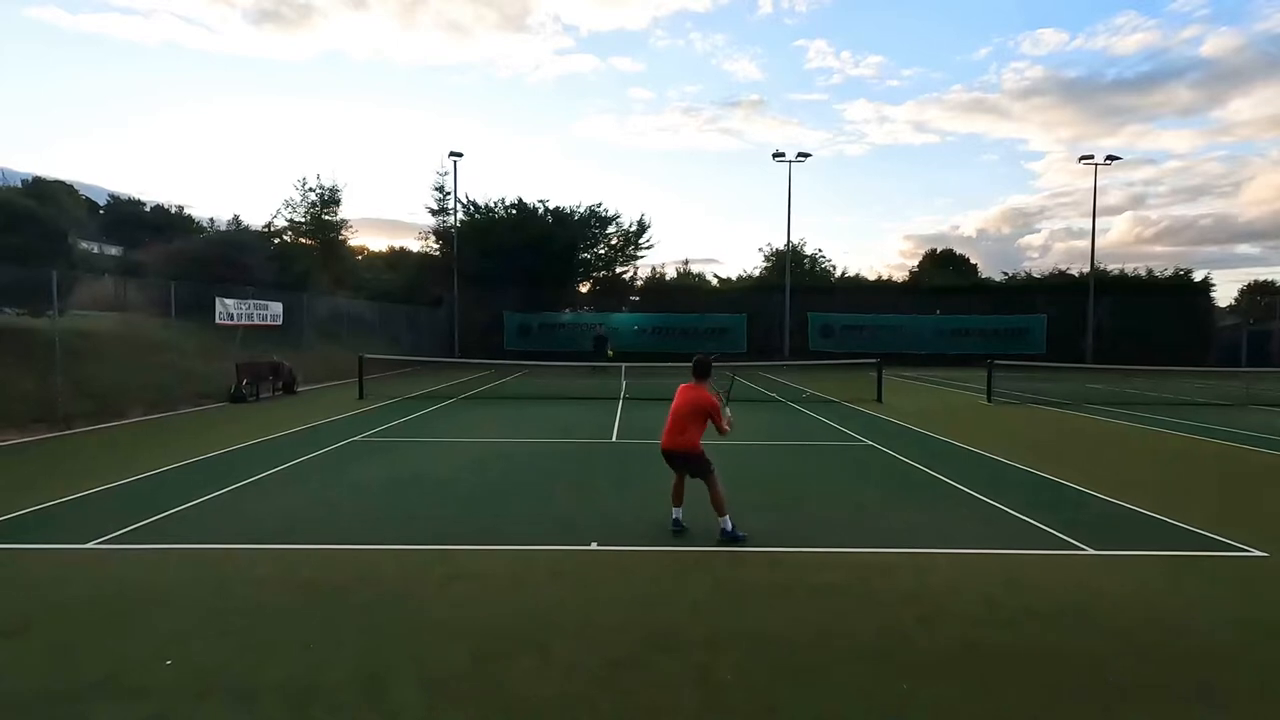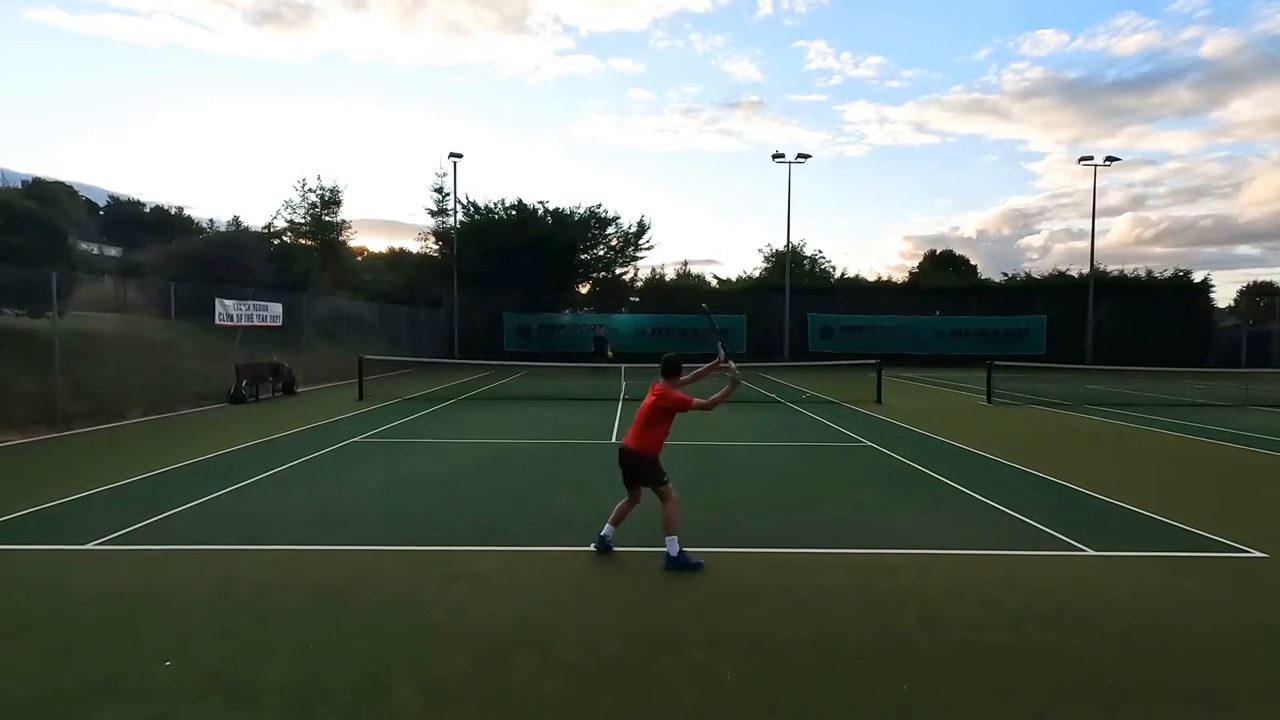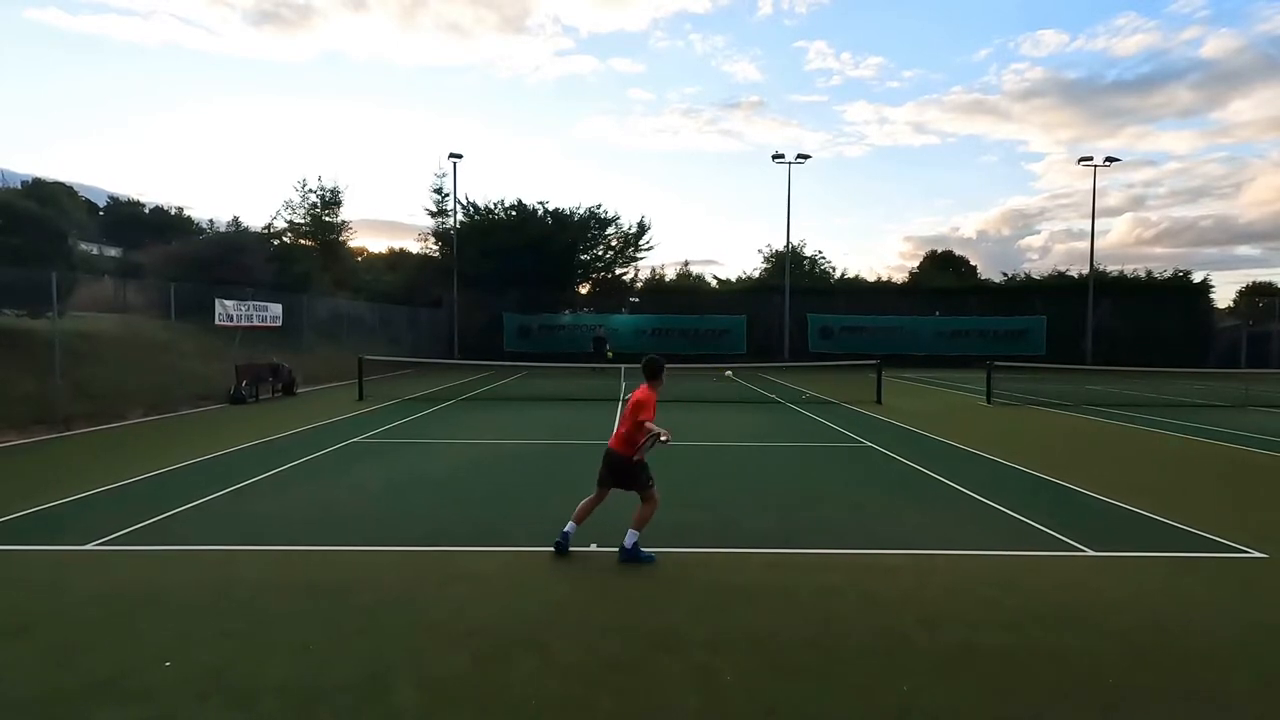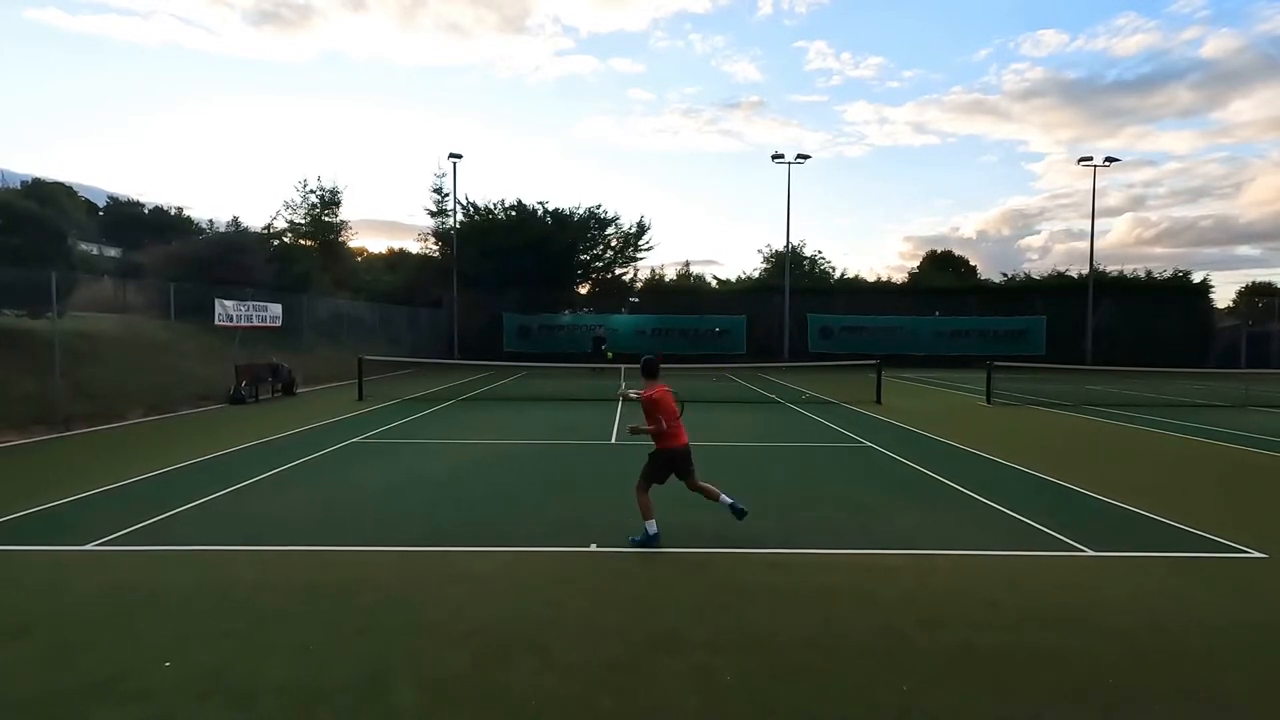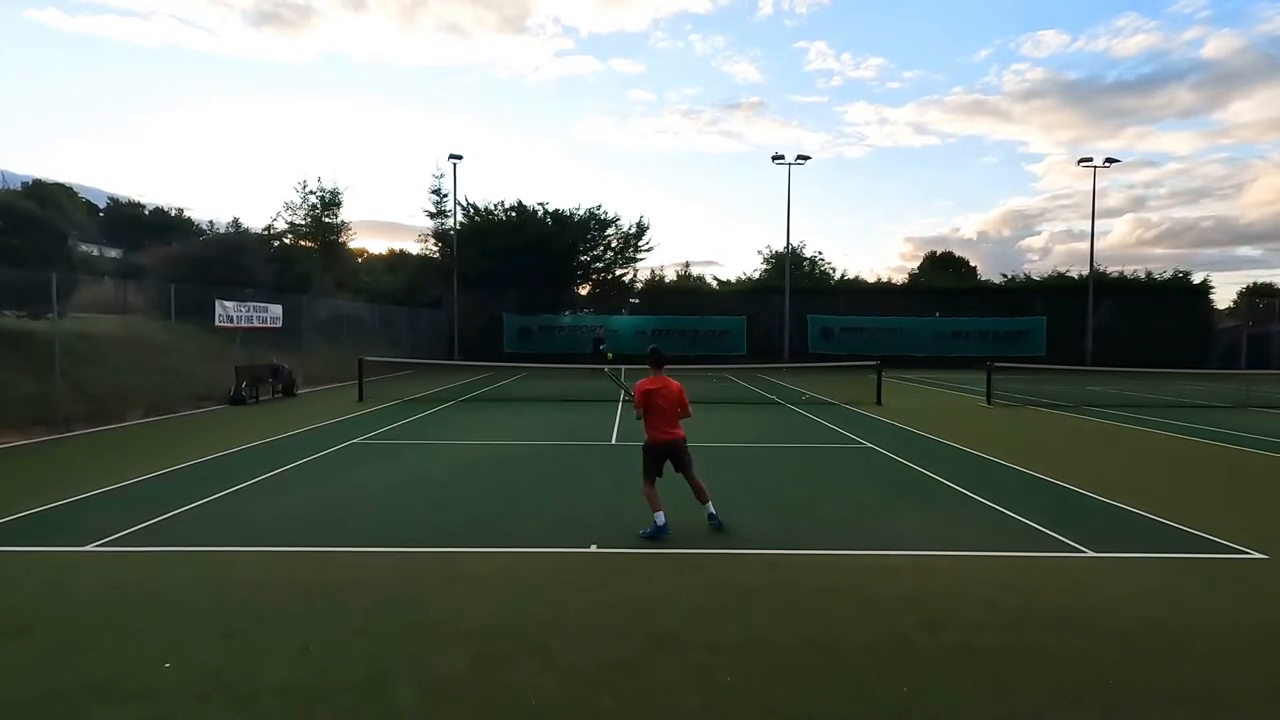
dt=0.5s
person 1, frame 1
left shoulder: (681, 389)
right shoulder: (711, 402)
right elbow: (722, 431)
right wrist: (727, 422)
left hip: (667, 446)
right hip: (689, 448)
left knee: (679, 475)
right knee: (714, 484)
left ankle: (676, 520)
right ankle: (727, 529)
person 1, frame 2
left shoulder: (657, 387)
right shoulder: (671, 397)
left elbow: (685, 380)
right elbow: (706, 405)
left wrist: (714, 364)
right wrist: (732, 385)
left hip: (627, 449)
right hip: (644, 454)
left knee: (633, 497)
right knee: (669, 499)
left ankle: (604, 538)
right ankle: (674, 554)
person 1, frame 3
left shoulder: (640, 393)
right shoulder: (647, 398)
right elbow: (645, 425)
right wrist: (660, 431)
left hip: (613, 452)
right hip: (629, 457)
left knee: (598, 497)
right knee: (651, 500)
left ankle: (565, 535)
right ankle: (629, 547)
person 1, frame 4
left shoulder: (651, 398)
right shoulder: (664, 390)
left elbow: (661, 428)
left wrist: (640, 430)
right wrist: (630, 394)
left hip: (666, 450)
right hip: (682, 447)
left knee: (641, 489)
right knee: (694, 485)
left ankle: (651, 534)
right ankle: (732, 505)
person 1, frame 5
left shoulder: (642, 387)
right shoulder: (676, 386)
left elbow: (640, 415)
right elbow: (687, 413)
left hip: (655, 442)
right hip: (677, 440)
left knee: (648, 483)
right knee: (692, 479)
left ankle: (660, 524)
right ankle: (712, 515)
